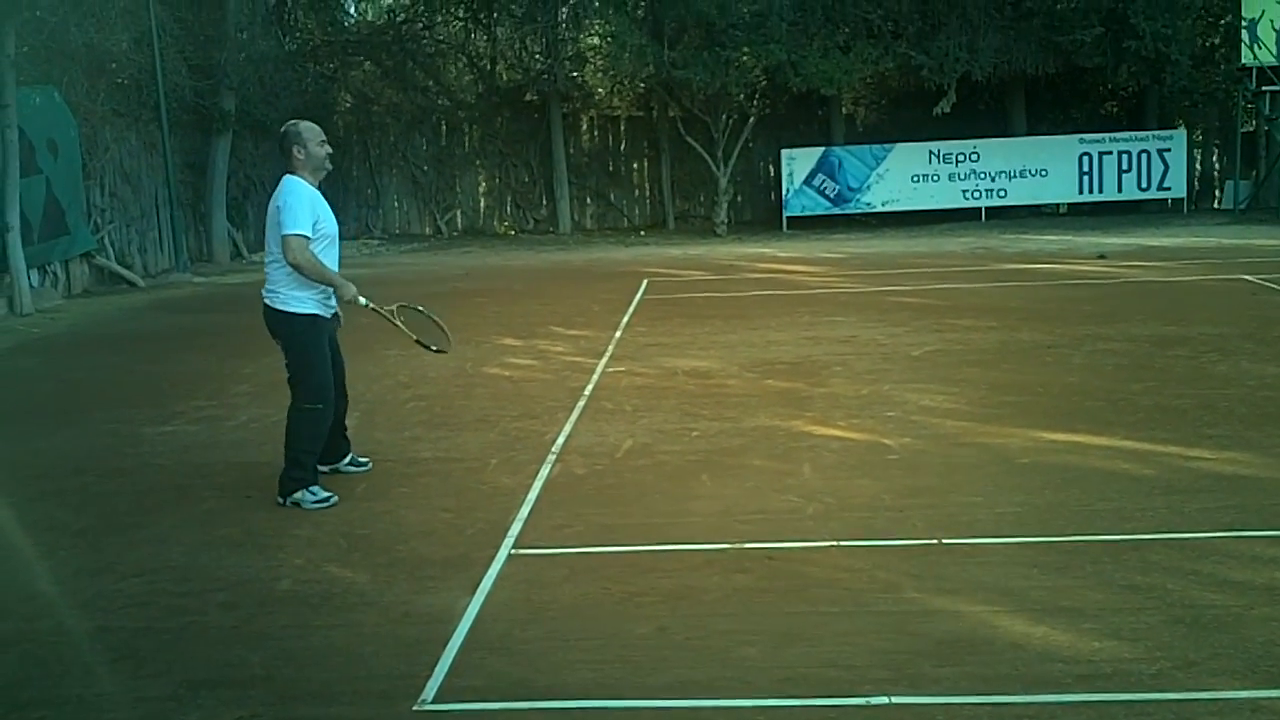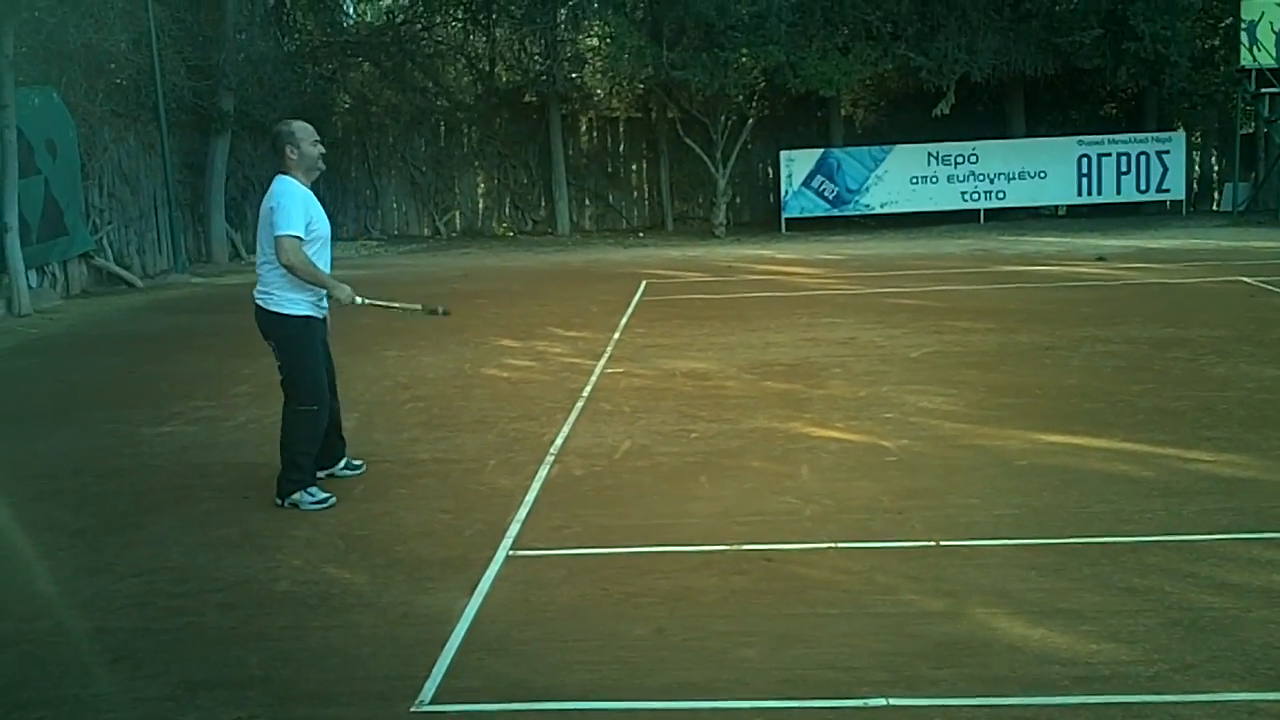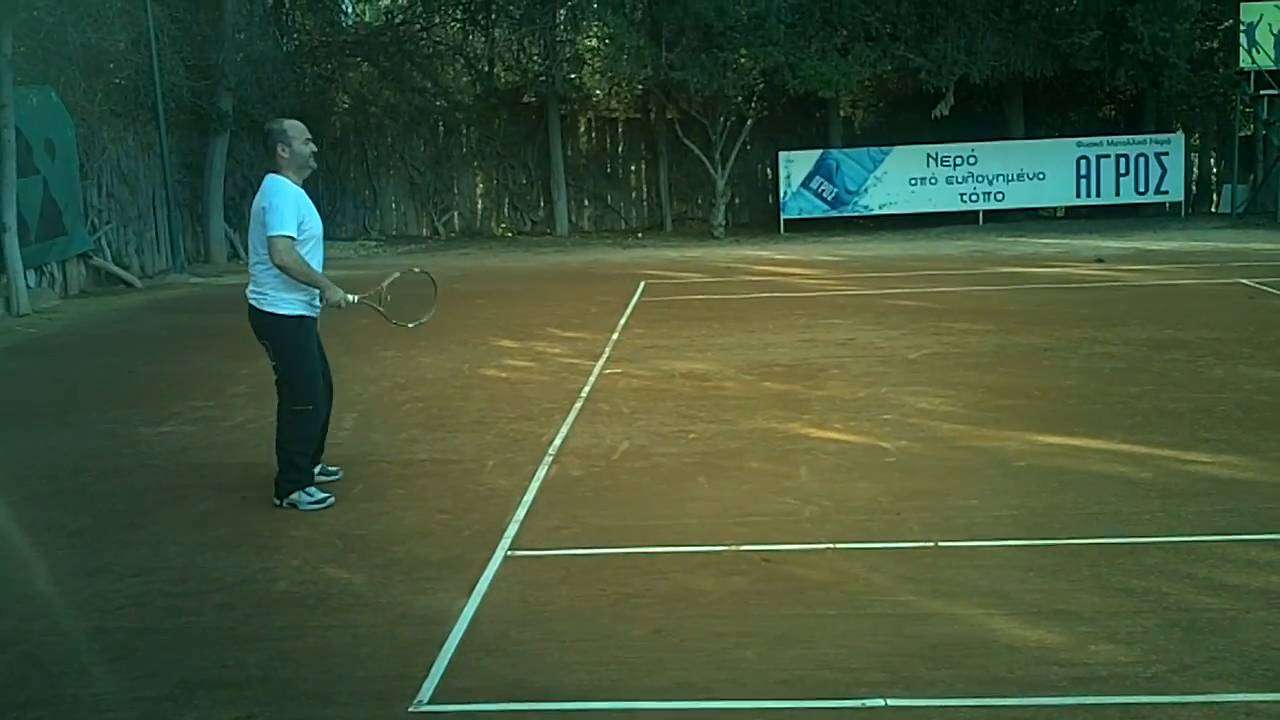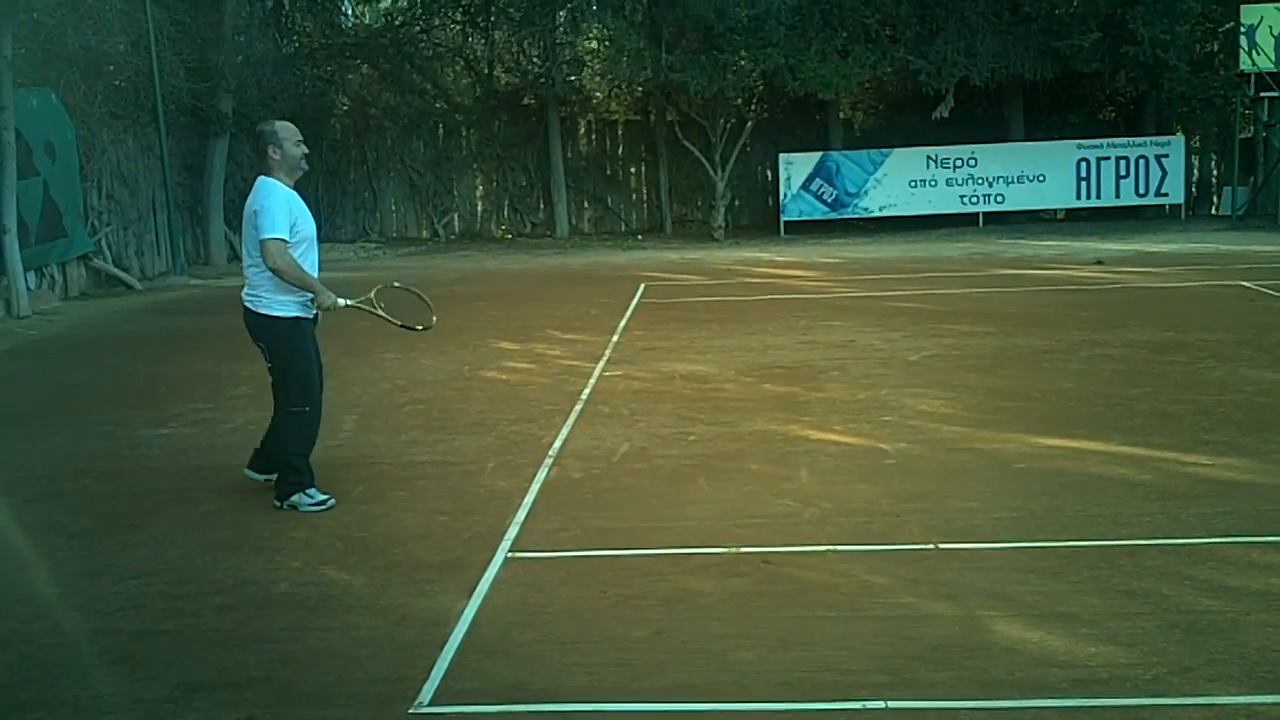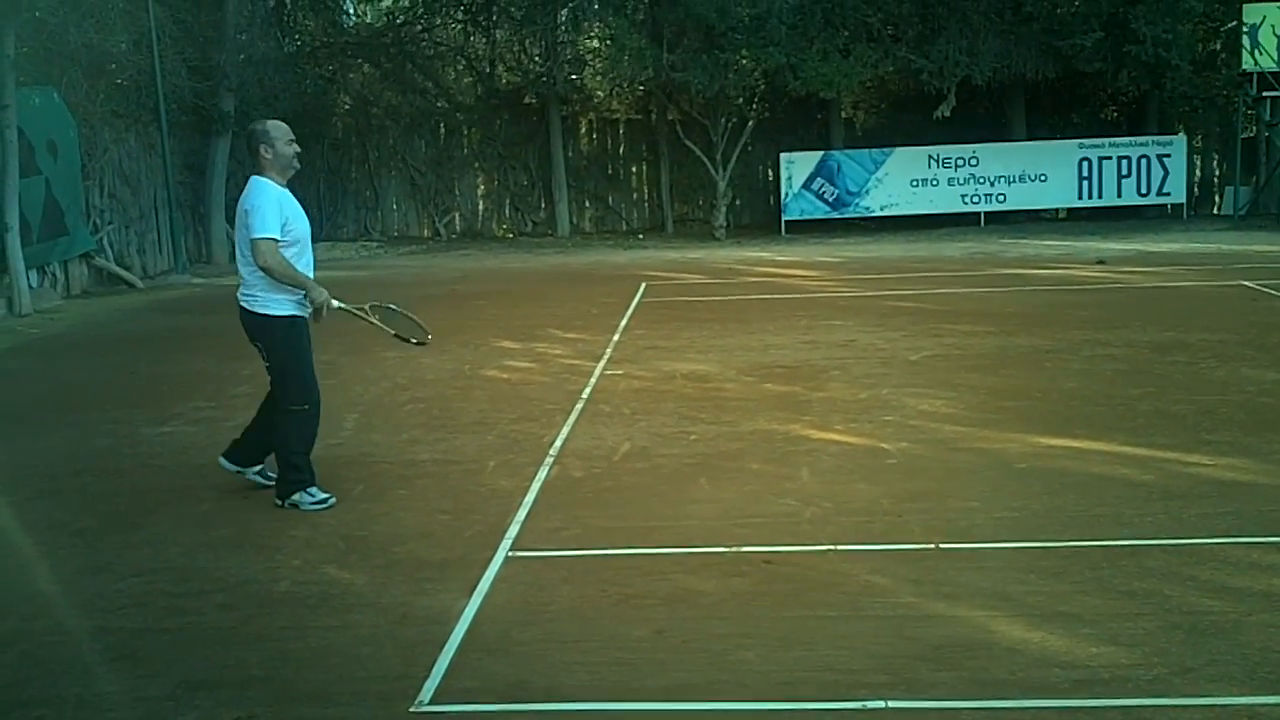
dt=0.1s
person 1, frame 1
left shoulder: (308, 192)
right shoulder: (295, 194)
right elbow: (296, 255)
left wrist: (330, 301)
right wrist: (340, 284)
left hip: (313, 311)
right hip: (295, 314)
left knee: (333, 387)
right knee: (313, 398)
left ankle: (333, 454)
right ankle: (296, 485)
person 1, frame 2
left shoulder: (299, 193)
right shoulder: (289, 195)
right elbow: (290, 256)
left wrist: (324, 295)
right wrist: (334, 286)
left hip: (303, 313)
right hip: (288, 315)
left knee: (324, 393)
right knee: (308, 399)
left ankle: (329, 459)
right ankle: (294, 486)
person 1, frame 3
left shoulder: (291, 192)
right shoulder: (280, 194)
right elbow: (283, 256)
left wrist: (316, 292)
right wrist: (327, 287)
left hip: (295, 312)
right hip: (281, 315)
left knee: (319, 390)
right knee: (304, 400)
left ankle: (307, 464)
right ankle: (292, 486)
person 1, frame 4
left shoulder: (284, 194)
right shoulder: (272, 197)
right elbow: (275, 259)
left wrist: (313, 294)
right wrist: (318, 290)
left hip: (289, 314)
right hip: (277, 317)
left knee: (301, 395)
right knee: (301, 402)
left ankle: (269, 462)
right ankle: (292, 488)
person 1, frame 5
left shoulder: (278, 193)
right shoulder: (264, 196)
right elbow: (266, 258)
left wrist: (308, 292)
right wrist: (312, 287)
left hip: (285, 312)
right hip: (273, 315)
left knee: (290, 394)
right knee: (301, 400)
left ankle: (245, 456)
right ankle: (294, 486)
